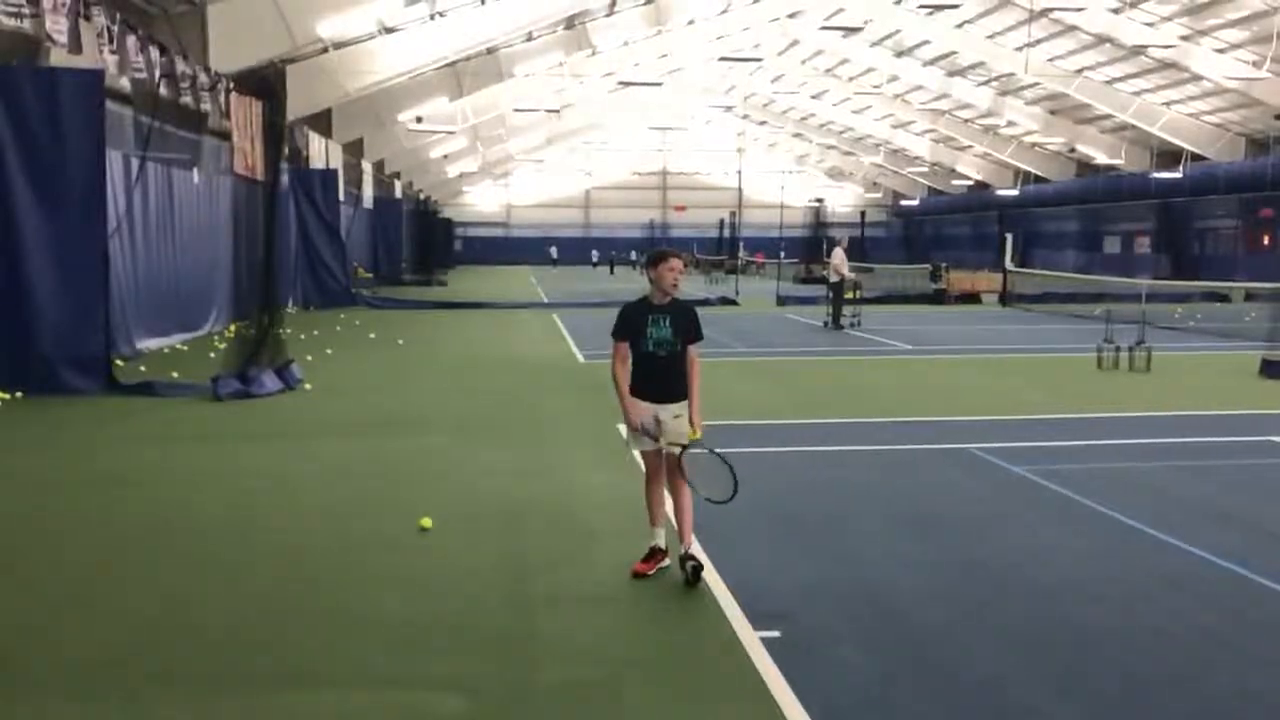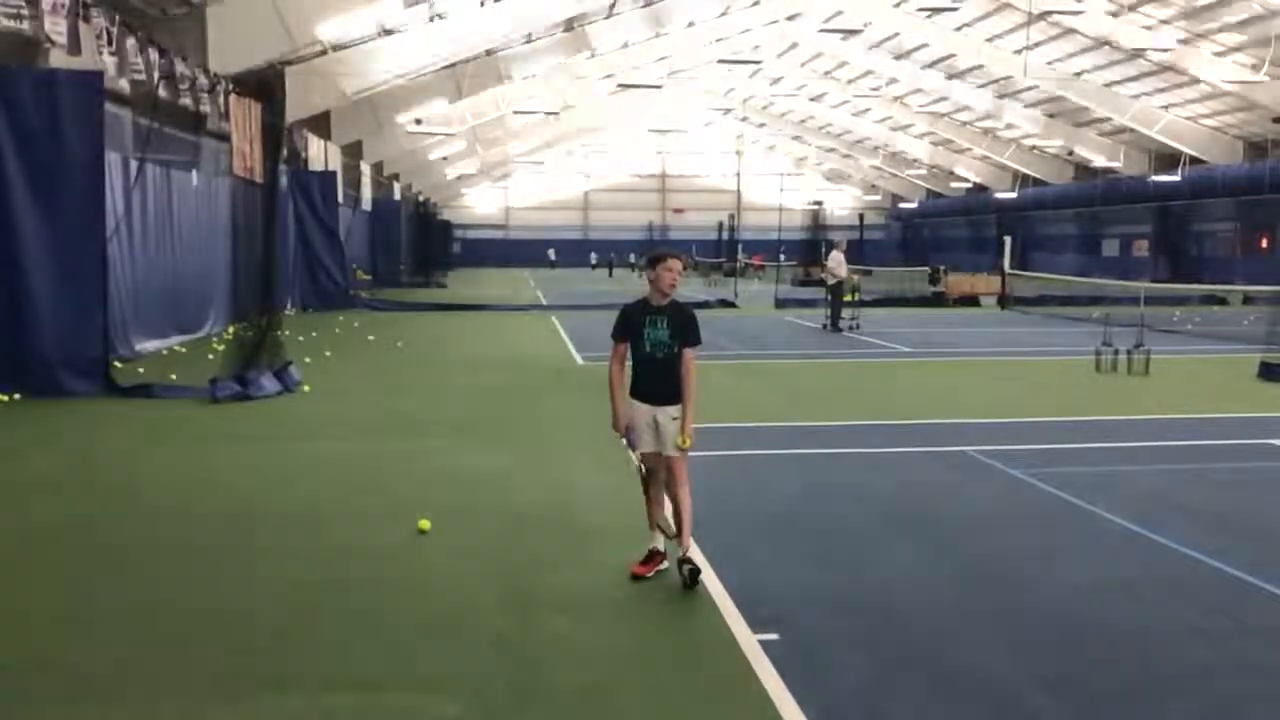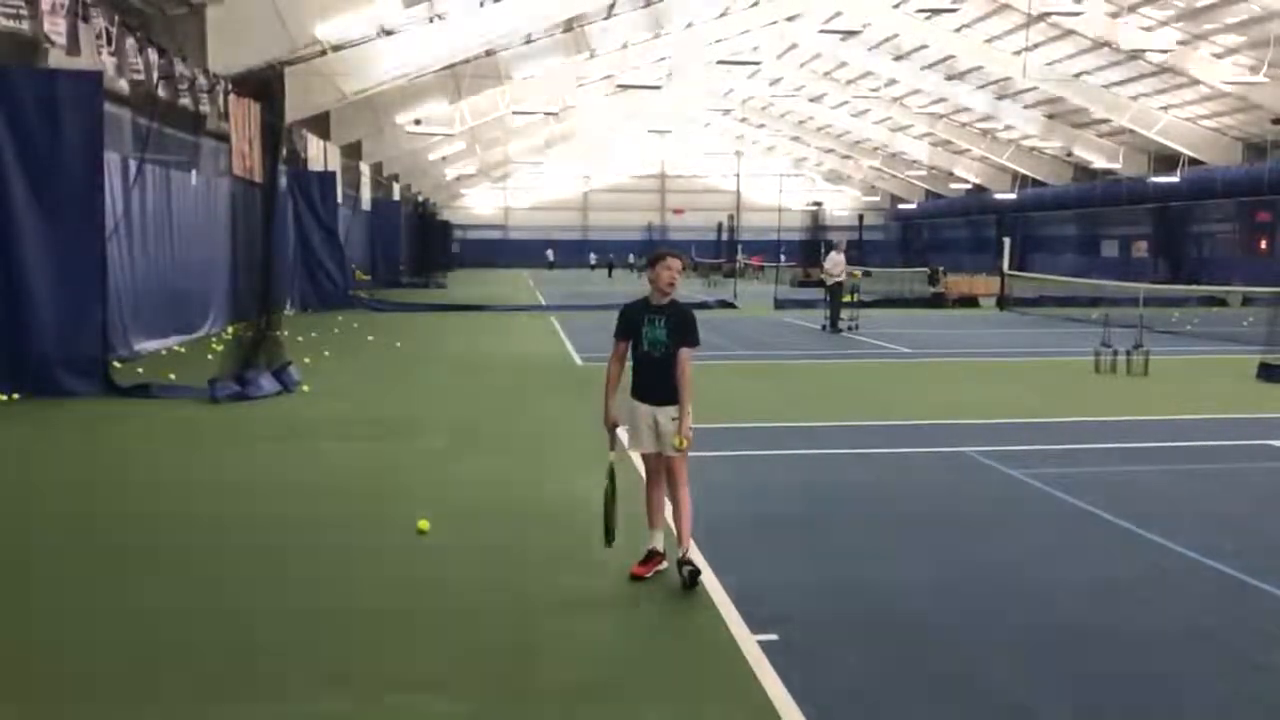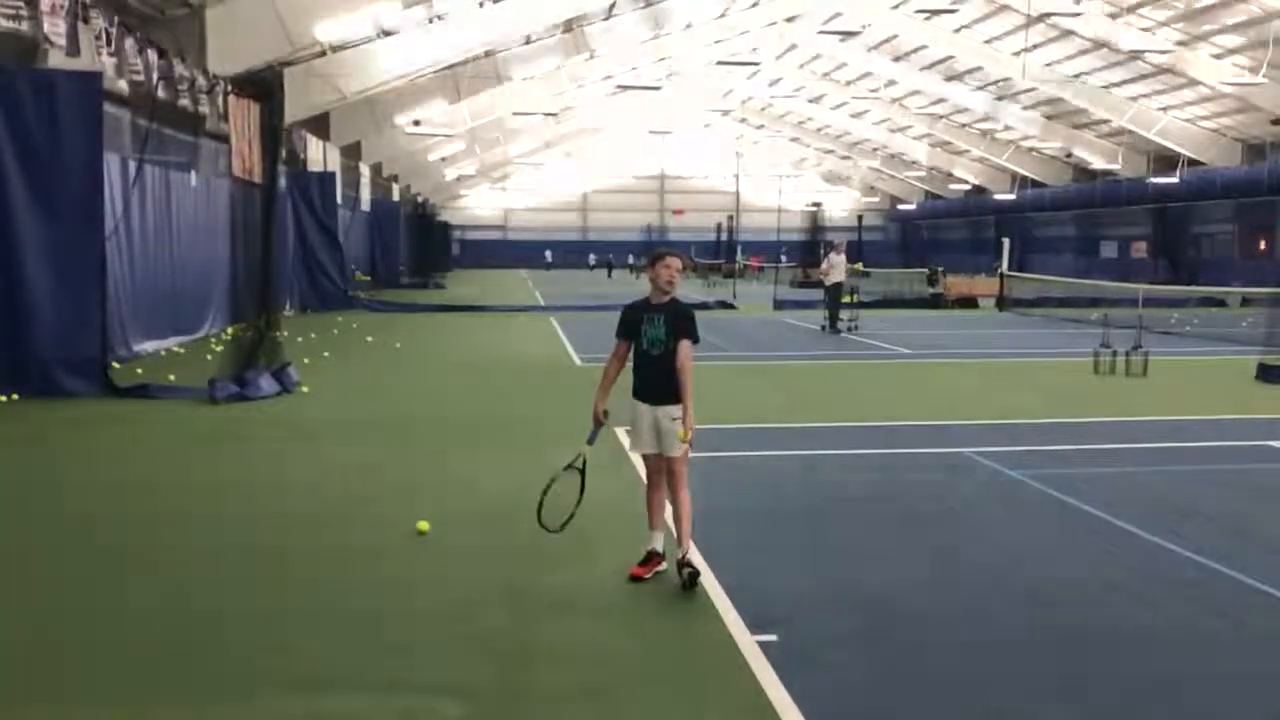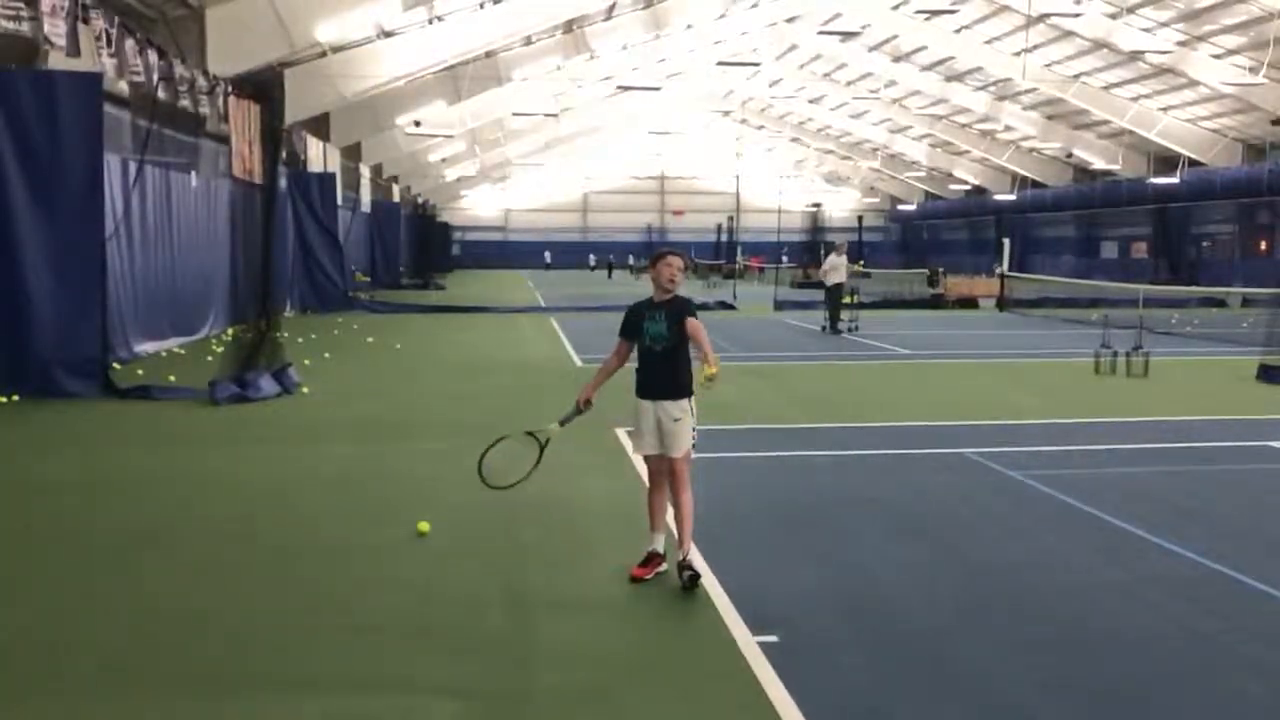
dt=1s
person 1, frame 1
left shoulder: (686, 312)
right shoulder: (631, 313)
left elbow: (692, 362)
right elbow: (620, 363)
left wrist: (695, 409)
right wrist: (627, 406)
left hip: (676, 405)
right hip: (642, 405)
left knee: (677, 474)
right knee: (653, 473)
left ankle: (686, 550)
right ankle: (658, 546)
person 1, frame 2
left shoulder: (685, 315)
right shoulder: (630, 313)
left elbow: (687, 367)
right elbow: (617, 363)
left wrist: (688, 417)
right wrist: (618, 409)
left hip: (673, 407)
right hip: (640, 405)
left knee: (676, 478)
right knee: (652, 476)
left ankle: (685, 553)
right ankle: (656, 548)
person 1, frame 3
left shoulder: (683, 315)
right shoulder: (631, 312)
left elbow: (683, 367)
right elbow: (617, 359)
left wrist: (684, 416)
right wrist: (609, 404)
left hip: (673, 407)
right hip: (641, 405)
left knee: (677, 479)
right knee: (653, 476)
left ankle: (685, 554)
right ankle: (656, 549)
person 1, frame 4
left shoulder: (683, 314)
right shoulder: (632, 312)
left elbow: (684, 362)
right elbow: (618, 358)
left wrist: (688, 411)
right wrist: (601, 397)
left hip: (673, 406)
right hip: (643, 404)
left knee: (677, 479)
right knee: (654, 477)
left ankle: (684, 556)
right ankle: (656, 550)
person 1, frame 5
left shoulder: (683, 306)
right shoulder: (636, 312)
left elbow: (695, 329)
right elbow: (619, 355)
left wrist: (709, 359)
right wrist: (590, 388)
left hip: (678, 402)
right hip: (645, 402)
left knee: (679, 478)
right knee: (655, 477)
left ankle: (685, 557)
right ankle: (656, 551)
